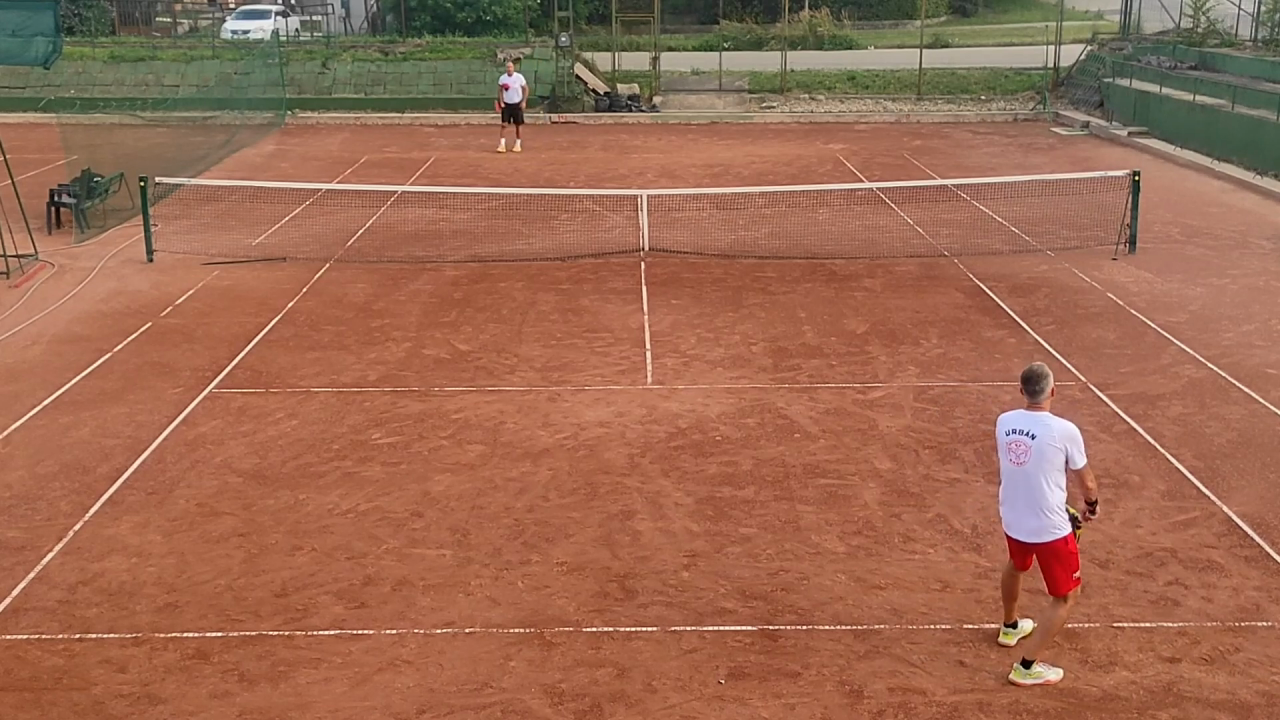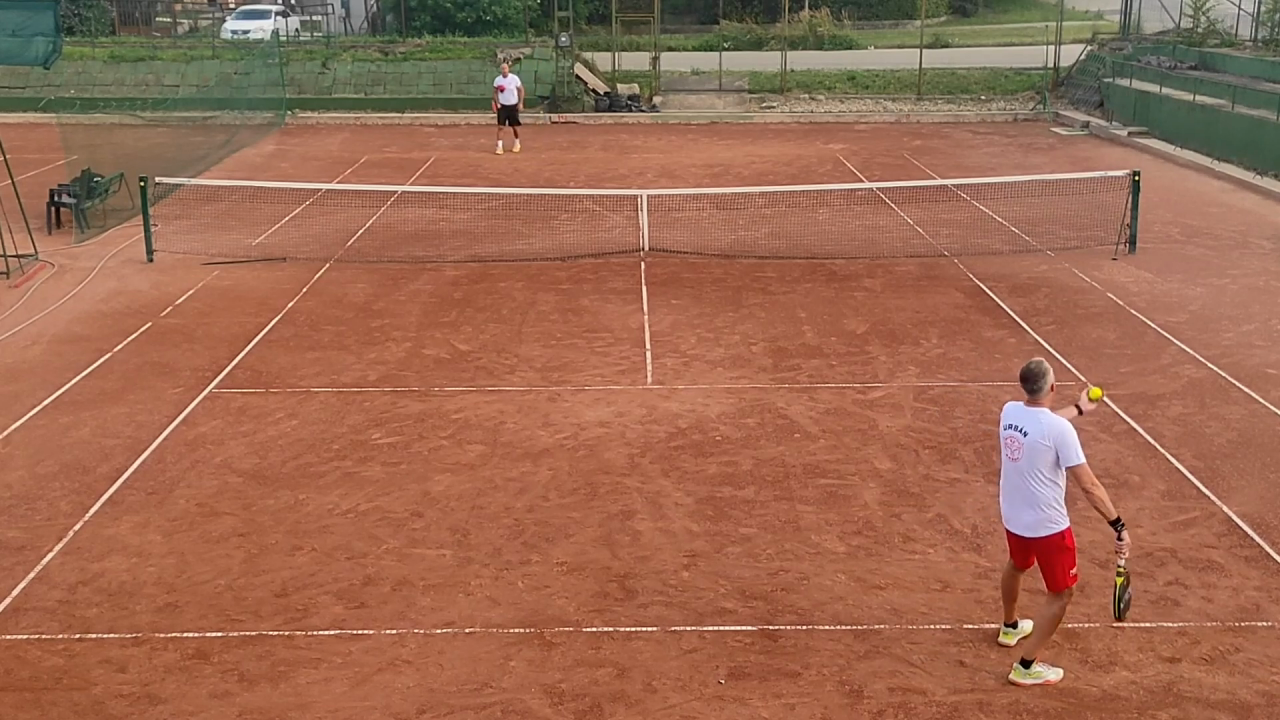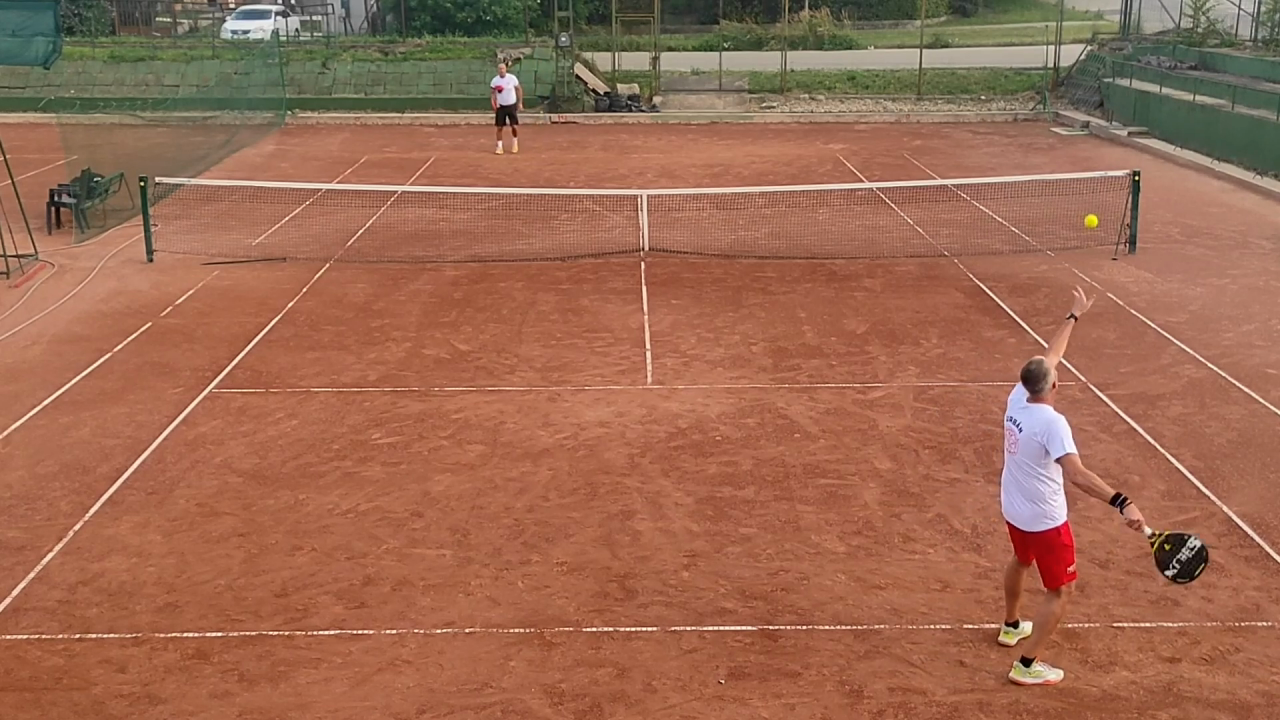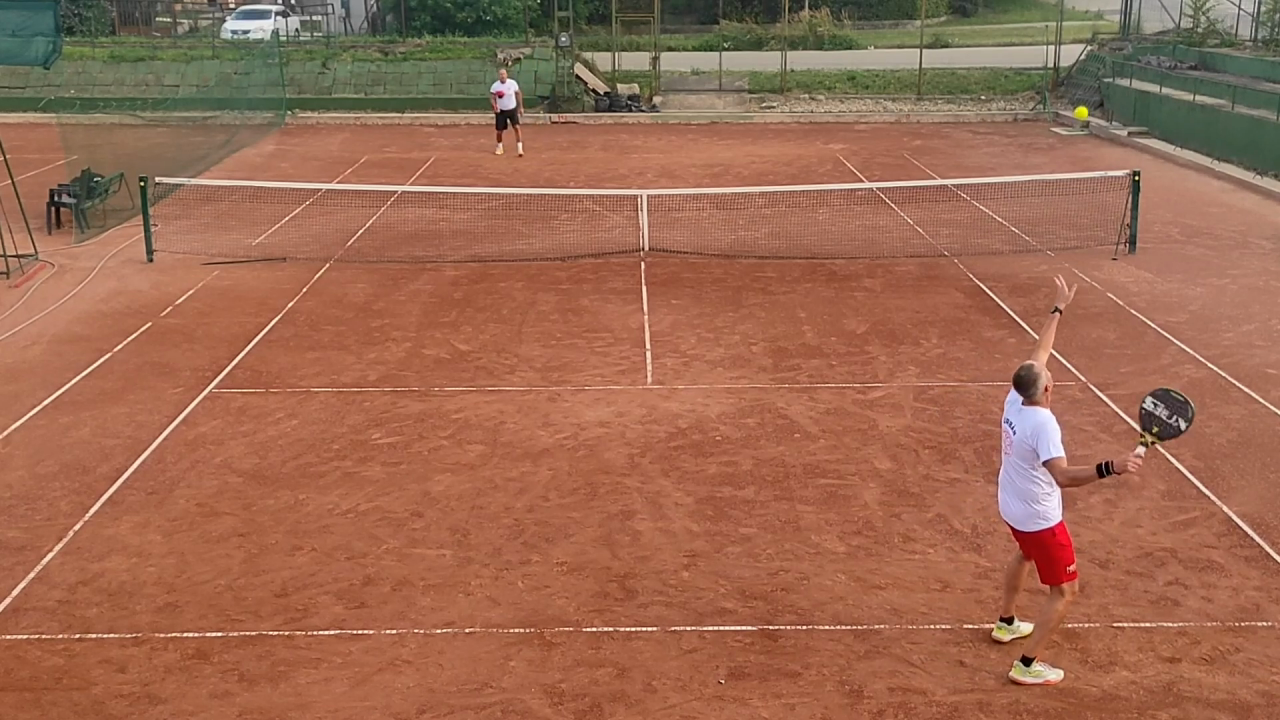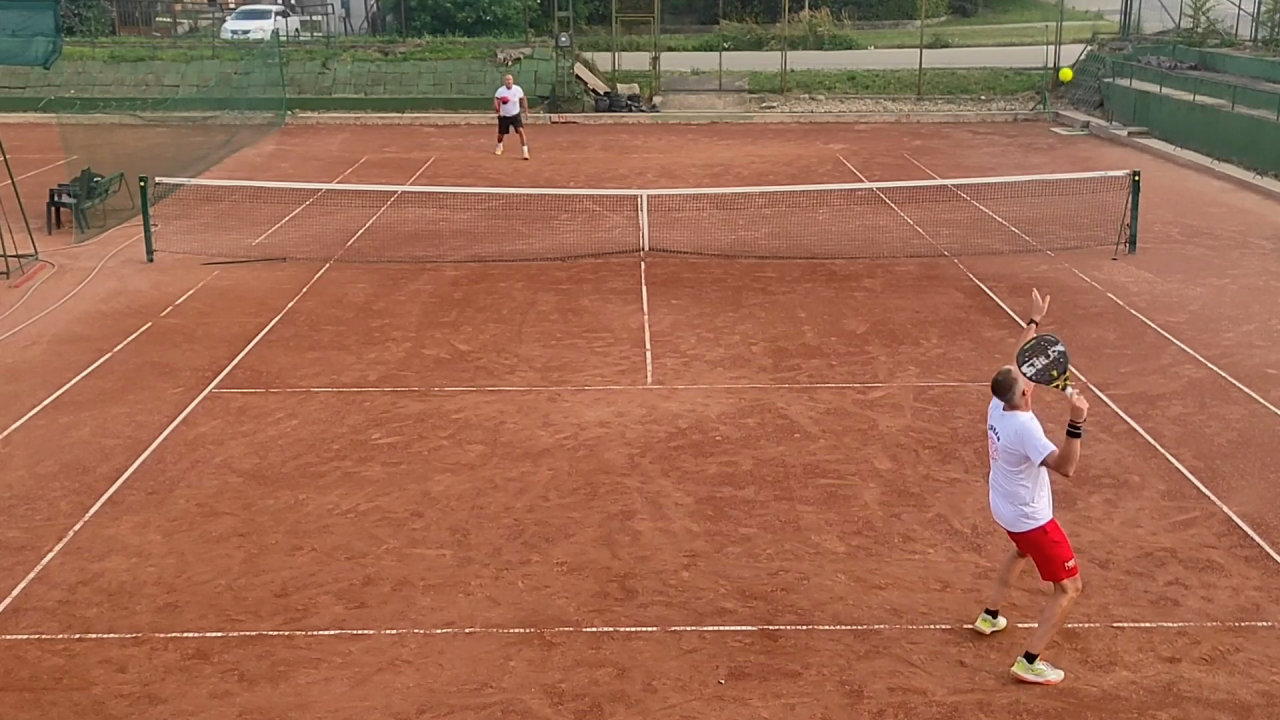
dt=0.2s
person 1, frame 1
left shoulder: (1004, 422)
right shoulder: (1065, 431)
right elbow: (1087, 484)
right wrist: (1091, 505)
left hip: (1013, 522)
right hip: (1051, 529)
left knee: (1015, 566)
right knee: (1065, 596)
left ankle: (1010, 627)
right ankle: (1026, 666)
person 1, frame 2
left shoulder: (1009, 411)
right shoulder: (1060, 430)
right elbow: (1088, 485)
left wrist: (1079, 407)
right wrist: (1118, 527)
left hip: (1012, 518)
right hip: (1048, 525)
left knee: (1016, 566)
right knee: (1062, 594)
left ankle: (1010, 627)
right ankle: (1026, 667)
person 1, frame 3
left shoulder: (1016, 398)
right shoulder: (1052, 423)
left elbow: (1047, 360)
right elbow: (1077, 474)
left wrist: (1073, 316)
right wrist: (1123, 503)
left hip: (1014, 511)
right hip: (1045, 521)
left knee: (1021, 561)
right knee: (1060, 591)
left ankle: (1011, 626)
right ankle: (1027, 666)
person 1, frame 4
left shoulder: (1013, 401)
right shoulder: (1043, 424)
left elbow: (1039, 352)
right elbow: (1062, 476)
left wrist: (1058, 309)
right wrist: (1111, 467)
left hip: (1012, 509)
right hip: (1040, 519)
left knee: (1025, 555)
right knee: (1064, 591)
left ankle: (1006, 622)
right ankle: (1027, 665)
person 1, frame 5
left shoulder: (996, 407)
right shoulder: (1025, 428)
left elbow: (1014, 363)
right elbow: (1064, 466)
left wrist: (1033, 320)
right wrist: (1076, 423)
left hip: (1004, 509)
right hip: (1032, 518)
left knee: (1023, 550)
right knee: (1068, 587)
left ankle: (990, 615)
right ankle: (1030, 661)
